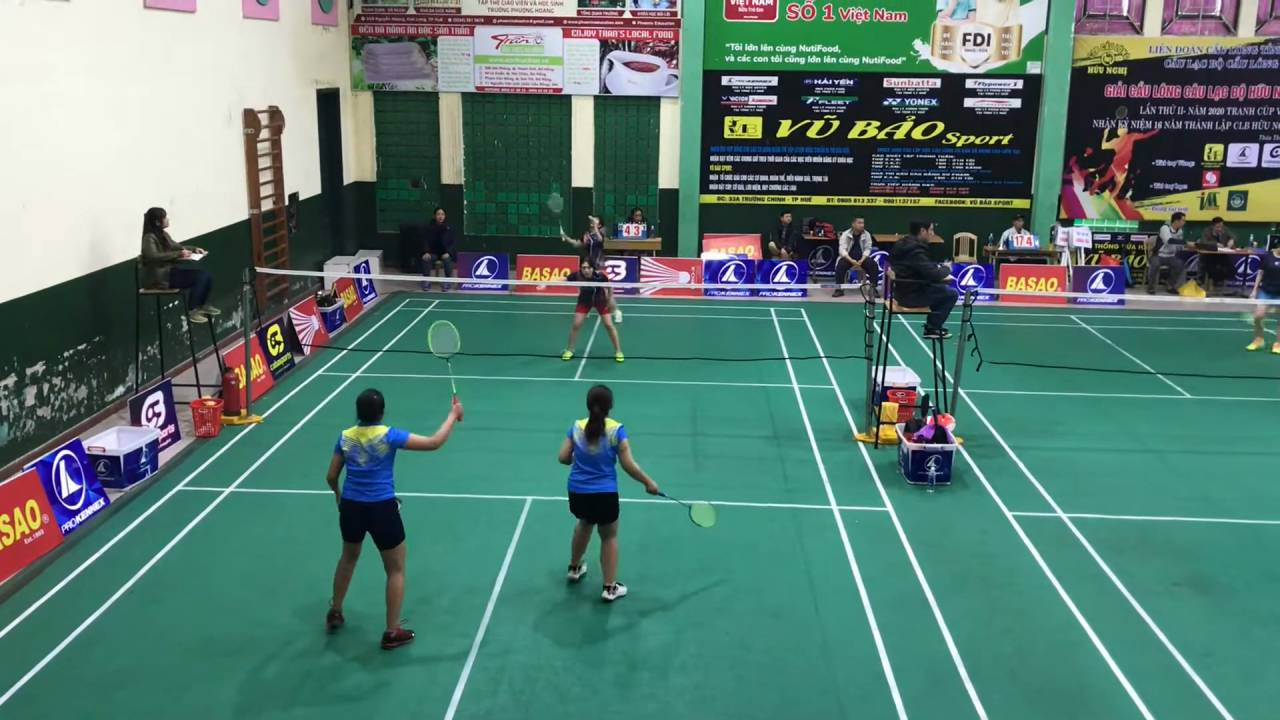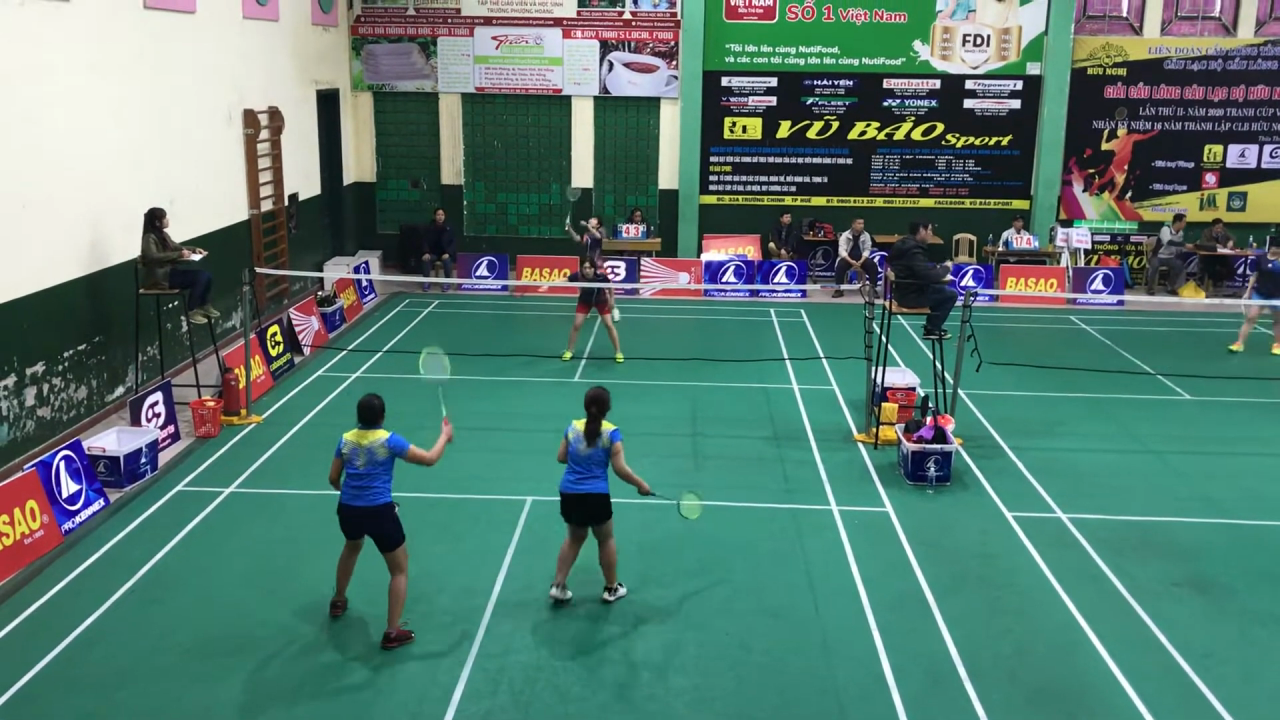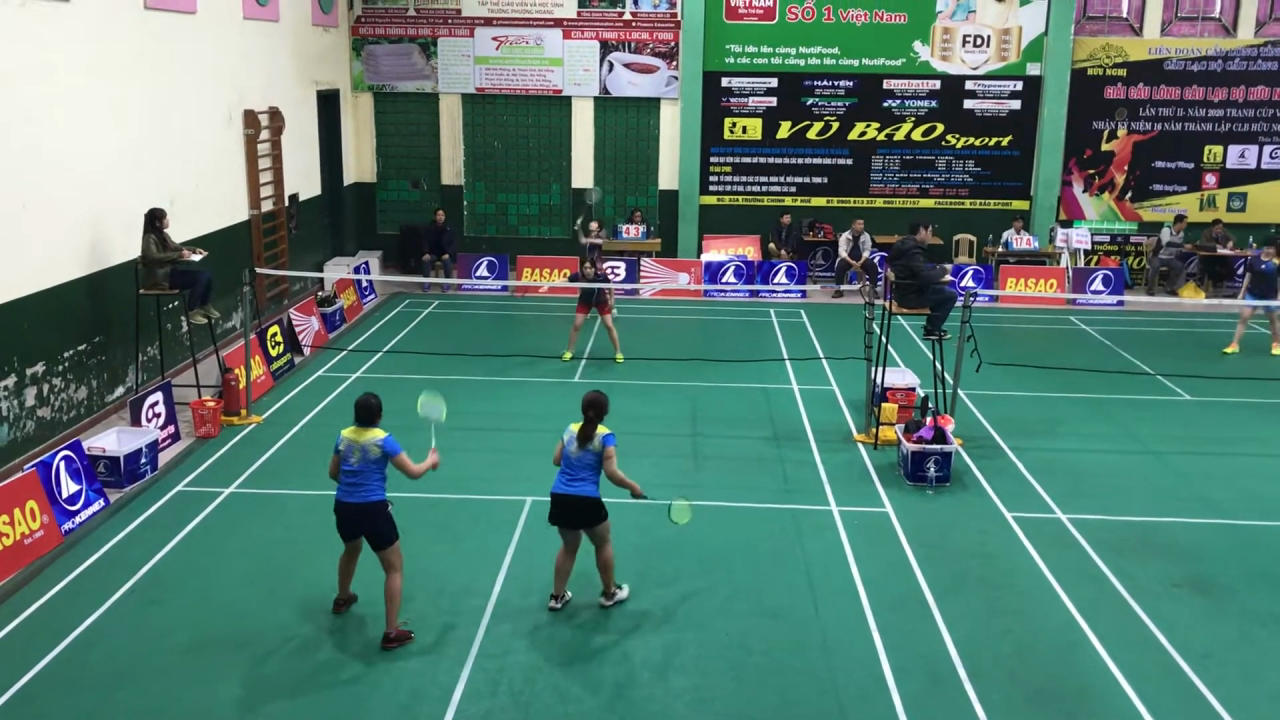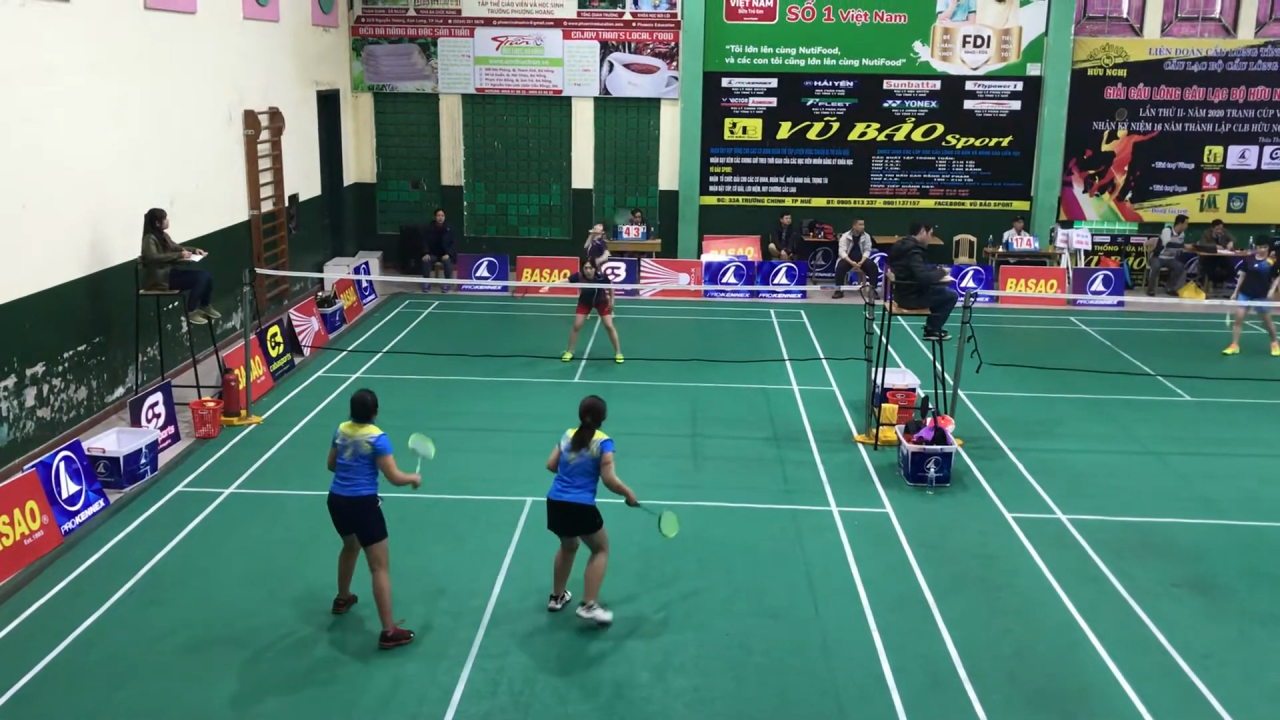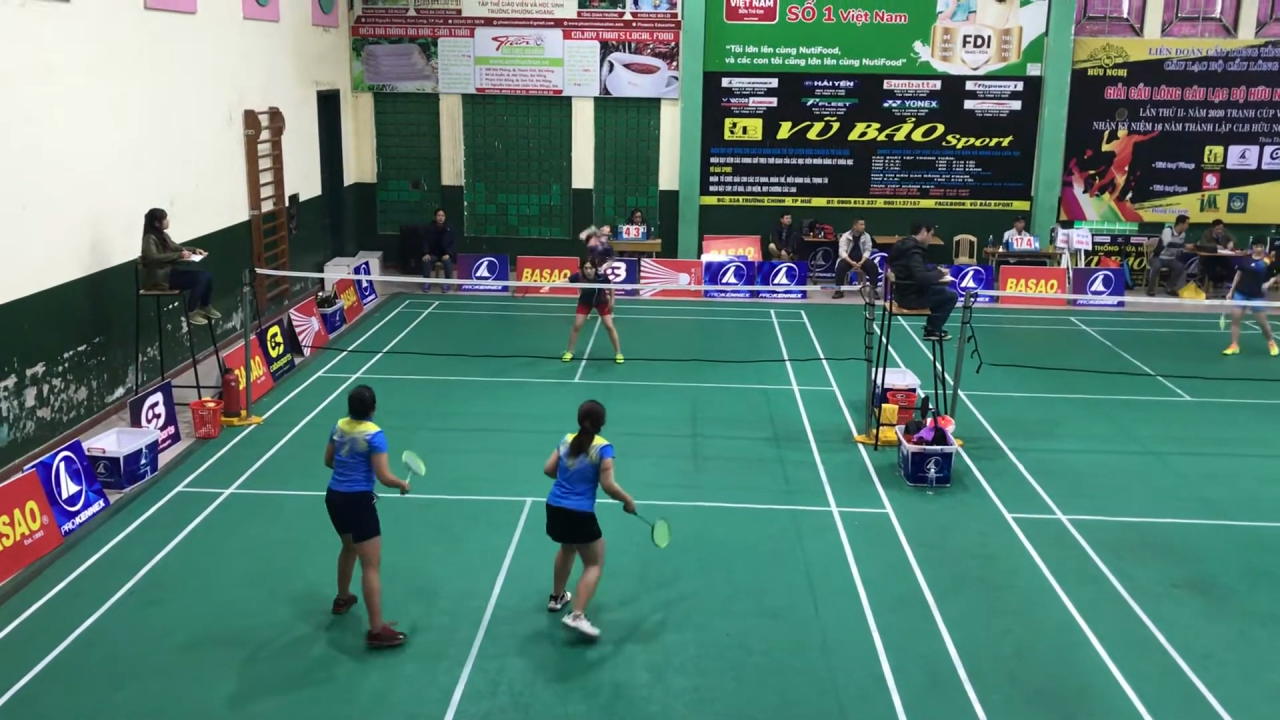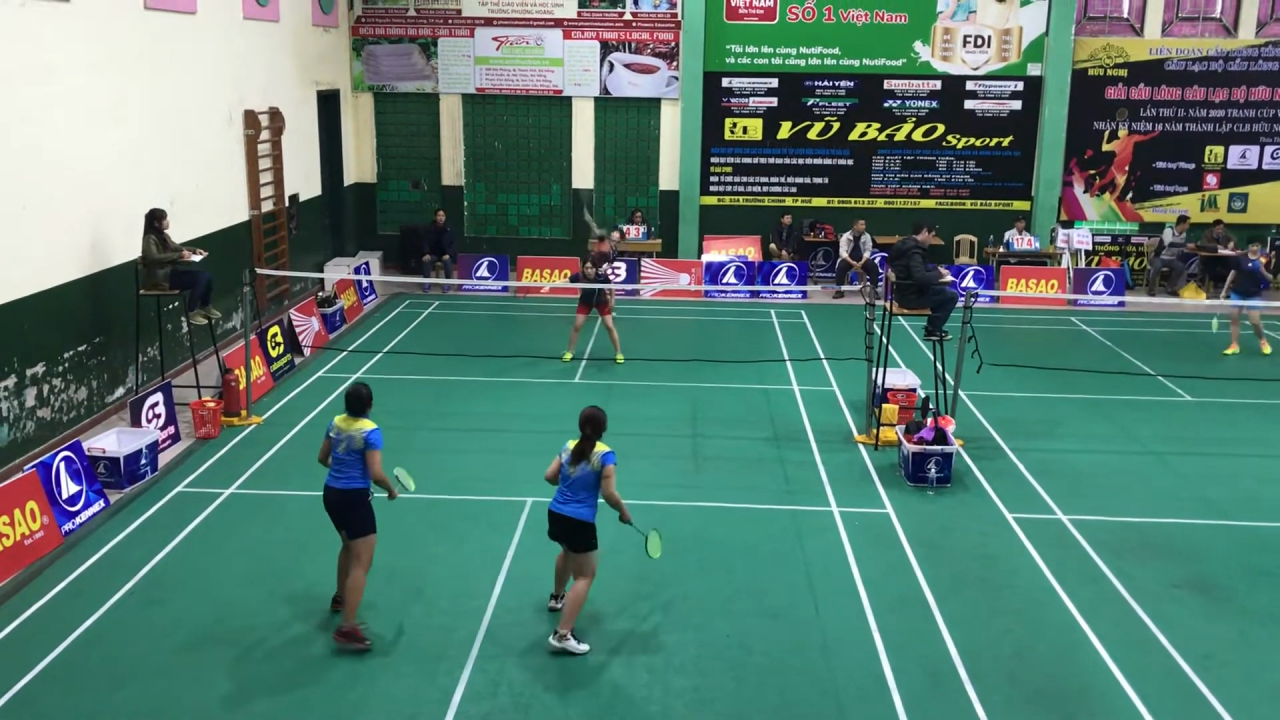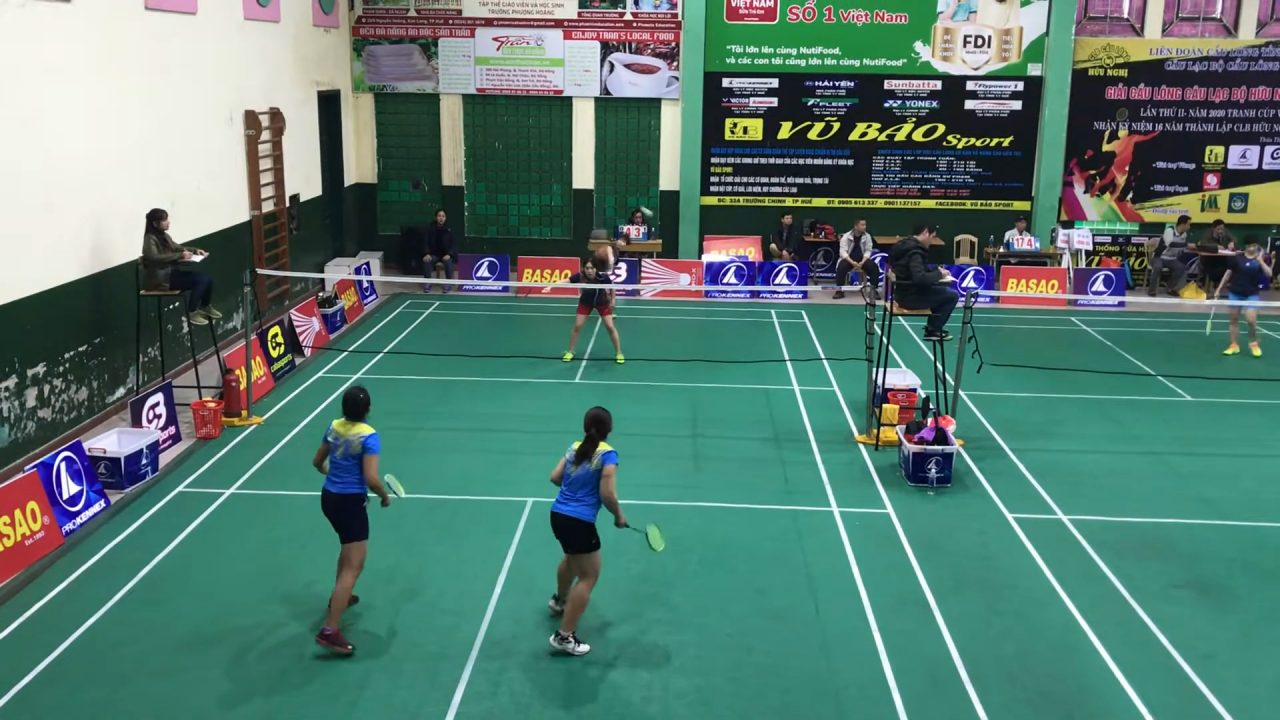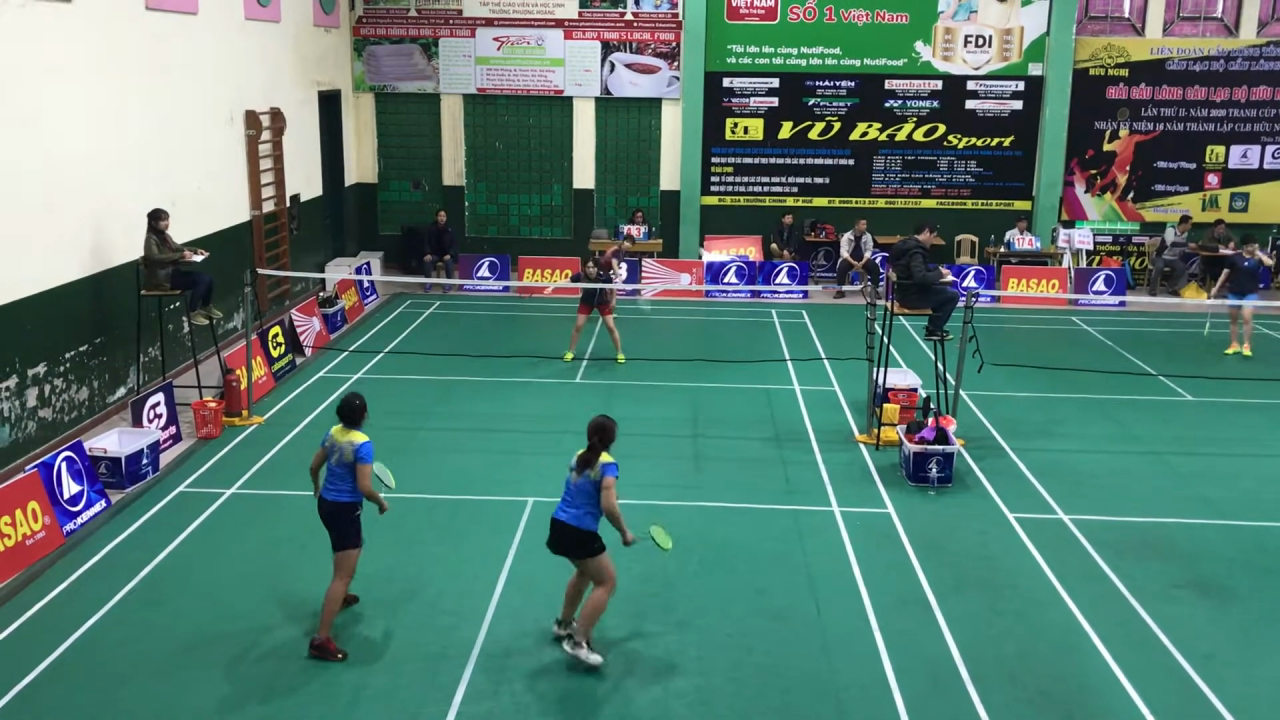
dt=0.1s
person 1, frame 1
left shoulder: (346, 437)
right shoulder: (388, 435)
left elbow: (331, 476)
right elbow: (433, 442)
left wrist: (339, 495)
right wrist: (453, 416)
left hip: (351, 507)
right hip: (382, 508)
left knee: (348, 558)
right knee: (395, 570)
left ankle: (335, 613)
right ankle: (392, 632)
person 1, frame 2
left shoulder: (346, 440)
right shoulder: (389, 440)
left elbow: (333, 478)
right elbow: (428, 458)
right wrist: (445, 434)
left hip: (348, 510)
right hip: (379, 512)
left knee: (351, 549)
right knee: (399, 571)
left ankle: (338, 601)
right ankle: (392, 632)
person 1, frame 3
left shoulder: (344, 437)
right shoulder: (383, 440)
left elbow: (333, 473)
right elbow: (413, 472)
right wrist: (431, 460)
left hip: (343, 507)
right hip: (372, 509)
left knee: (352, 549)
right knee: (394, 569)
left ankle: (342, 599)
right ankle: (392, 632)
person 1, frame 4
left shoulder: (341, 430)
right shoulder: (377, 438)
right elbow: (394, 477)
right wrist: (413, 479)
left hip: (336, 500)
right hip: (363, 504)
left knee: (350, 547)
right knee: (380, 568)
left ankle: (342, 598)
right ankle: (389, 631)
person 1, frame 5
left shoulder: (339, 427)
right shoulder: (374, 435)
right elbow: (384, 477)
right wrist: (403, 485)
left hip: (334, 497)
right hip: (359, 500)
left knee: (349, 547)
right knee: (371, 566)
left ankle: (342, 598)
right ankle: (377, 629)
person 1, frame 6
left shoulder: (336, 423)
right shoulder: (371, 432)
left elbow: (322, 458)
right elbow: (376, 474)
right wrist: (391, 489)
left hip: (331, 494)
right hip: (354, 498)
left knee: (349, 546)
right knee: (361, 564)
left ankle: (341, 597)
right ankle: (348, 627)
person 1, frame 7
left shoulder: (334, 428)
right shoulder: (369, 436)
left elbow: (317, 462)
right elbow: (371, 479)
right wrist: (384, 495)
left hip: (329, 497)
right hip: (350, 502)
left knee: (350, 548)
right knee: (352, 568)
left ankle: (340, 598)
right ankle: (329, 631)
person 1, frame 8
left shoulder: (333, 433)
right shoulder: (363, 444)
left elbow: (314, 468)
right elbow: (365, 487)
left wrist: (318, 487)
right wrist: (381, 502)
left hip: (326, 504)
right hip: (344, 509)
left knee: (355, 546)
right knee: (342, 576)
left ankle: (340, 597)
right ankle: (320, 640)
person 2, frame 1
left shoulder: (577, 427)
right shoulder: (617, 429)
left elbow: (563, 457)
right elbow: (628, 465)
right wrist: (649, 482)
left hip: (577, 492)
right hip: (605, 493)
left knee: (584, 524)
right knee: (609, 536)
left ankle: (574, 568)
right ankle: (610, 587)
person 2, frame 2
left shoulder: (573, 427)
right shoulder: (611, 432)
left elbow: (561, 458)
right elbow: (620, 469)
right wrist: (641, 484)
left hip: (569, 494)
right hip: (596, 496)
left knee: (575, 538)
right knee: (606, 539)
left ankle: (558, 586)
right ankle: (611, 588)
person 2, frame 3
left shoulder: (570, 430)
right shoulder: (605, 436)
left elbow: (557, 460)
right elbow: (612, 473)
right wrist: (634, 487)
left hip: (559, 497)
right hip: (586, 499)
left knee: (569, 546)
right knee: (603, 543)
left ankle: (557, 597)
right ankle: (610, 592)
person 2, frame 4
left shoulder: (567, 435)
right shoulder: (603, 442)
left elbow: (551, 465)
right elbow: (609, 480)
right wrist: (629, 494)
left hip: (555, 502)
right hip: (581, 506)
left knee: (568, 547)
right knee: (600, 550)
left ankle: (557, 597)
right ankle: (589, 604)
person 2, frame 5
left shoulder: (566, 440)
right shoulder: (603, 447)
left elbow: (548, 469)
right elbow: (608, 486)
right wrist: (627, 500)
left hip: (554, 507)
right hip: (580, 513)
left knee: (567, 549)
right knee: (594, 564)
left ankle: (556, 597)
right ankle: (576, 615)
person 2, frame 6
left shoulder: (569, 447)
right shoulder: (605, 454)
left elbow: (550, 476)
right elbow: (609, 494)
right wrist: (623, 511)
left hip: (556, 514)
right hip: (580, 521)
left knee: (568, 552)
right knee: (584, 576)
left ankle: (557, 597)
right ankle: (563, 634)
person 2, frame 7
left shoulder: (574, 448)
right shoulder: (607, 454)
left elbow: (556, 477)
right elbow: (607, 494)
right wrist: (619, 515)
left hip: (558, 515)
right hip: (580, 521)
left knee: (572, 557)
right knee: (588, 577)
left ankle: (560, 600)
right ankle: (564, 636)
person 2, frame 8
left shoulder: (580, 457)
right shoulder: (607, 465)
right elbow: (609, 507)
right wrist: (624, 533)
left hip: (559, 525)
right hip: (579, 530)
left knee: (585, 571)
right knee: (607, 582)
left ankle: (565, 624)
right ankle: (579, 642)
